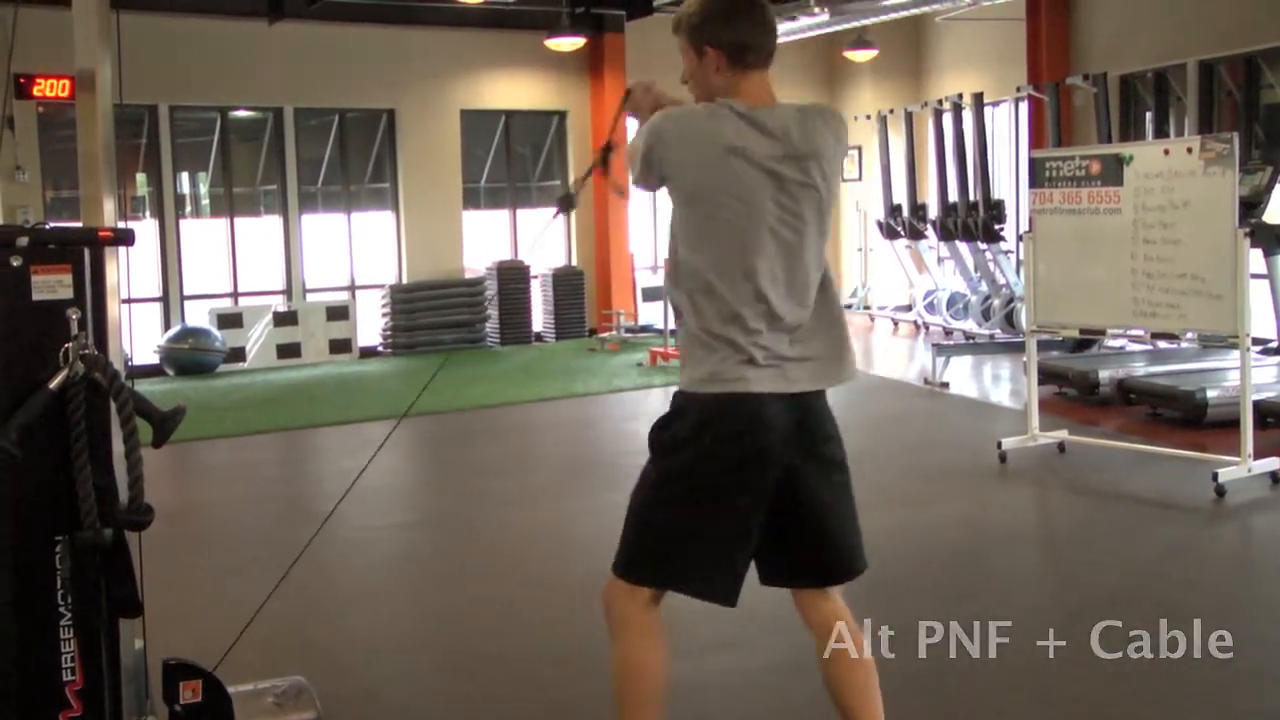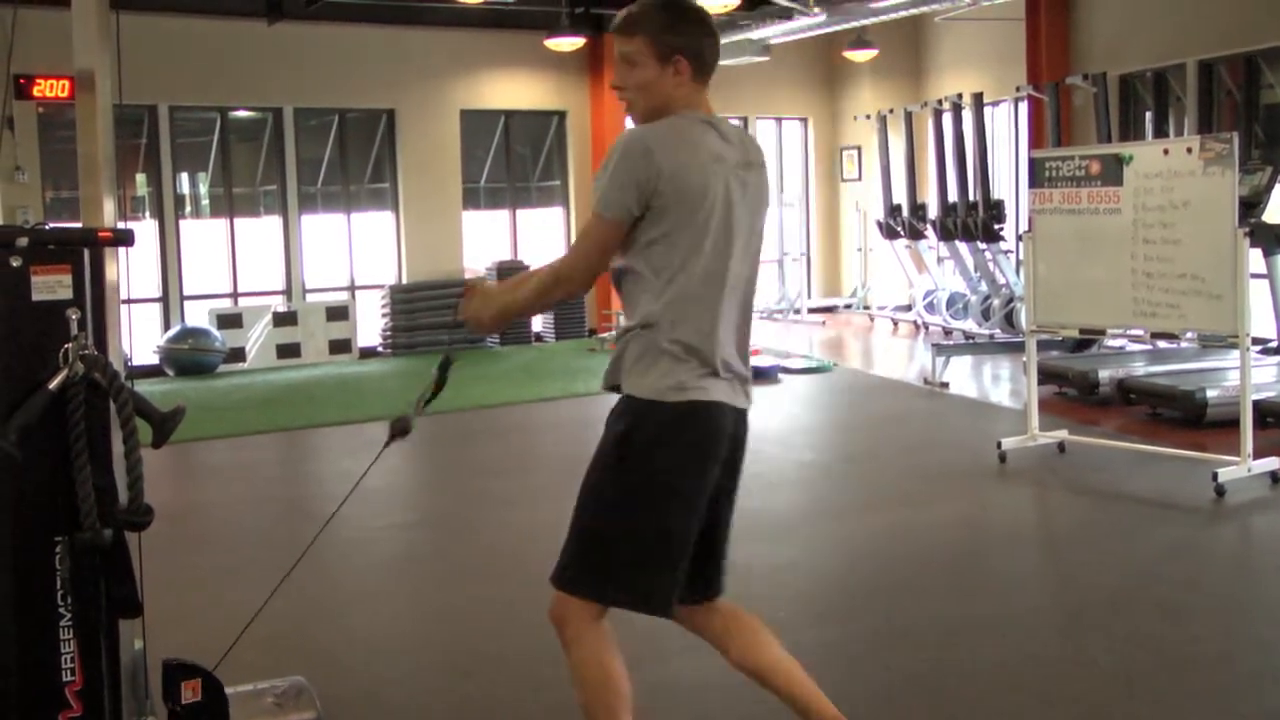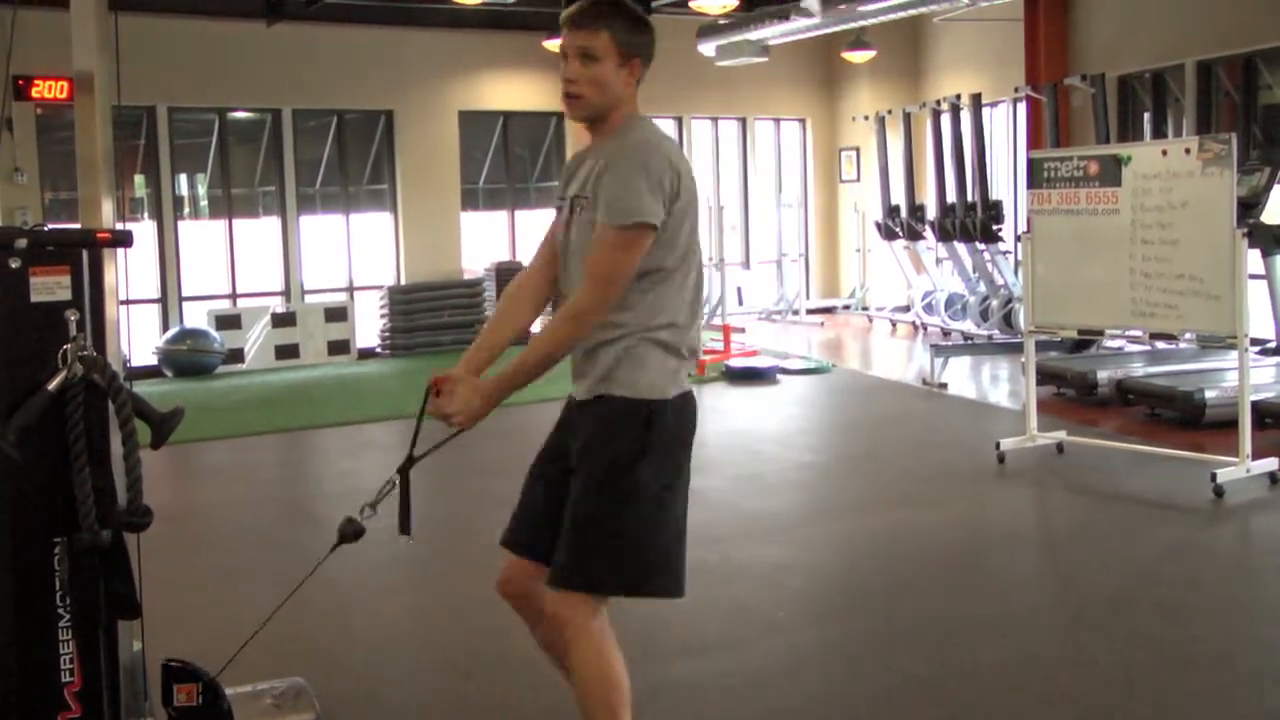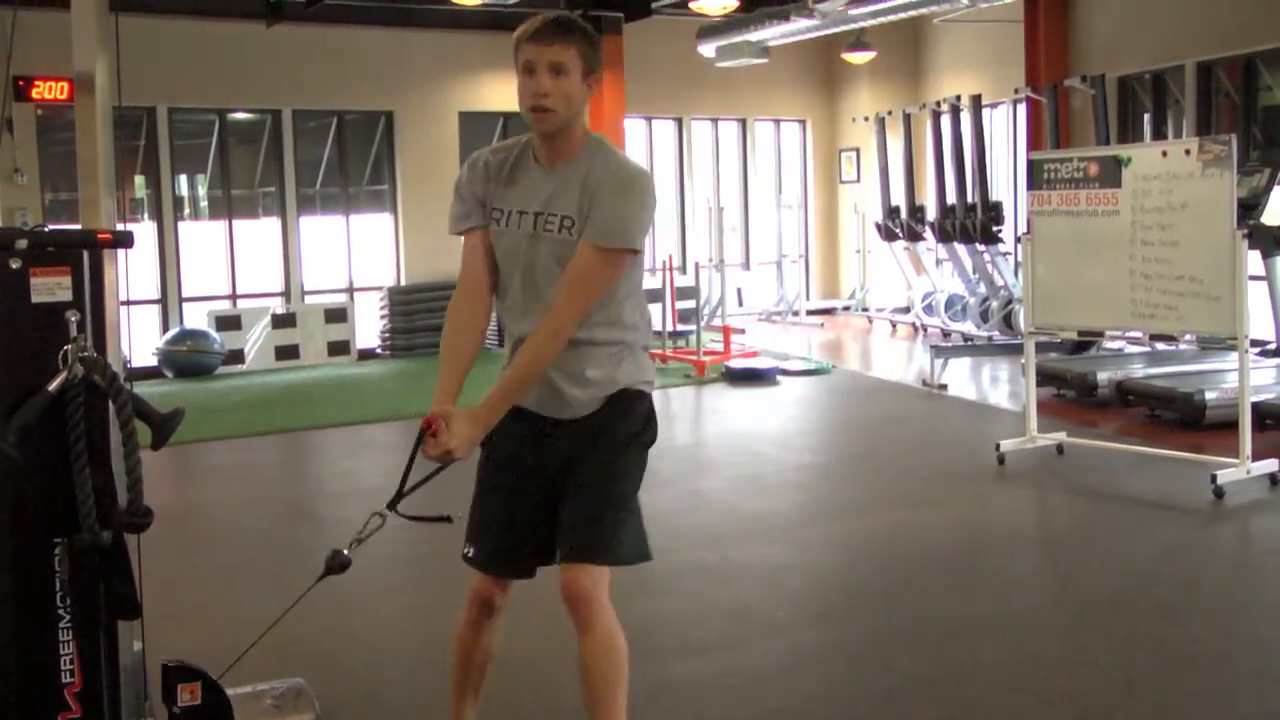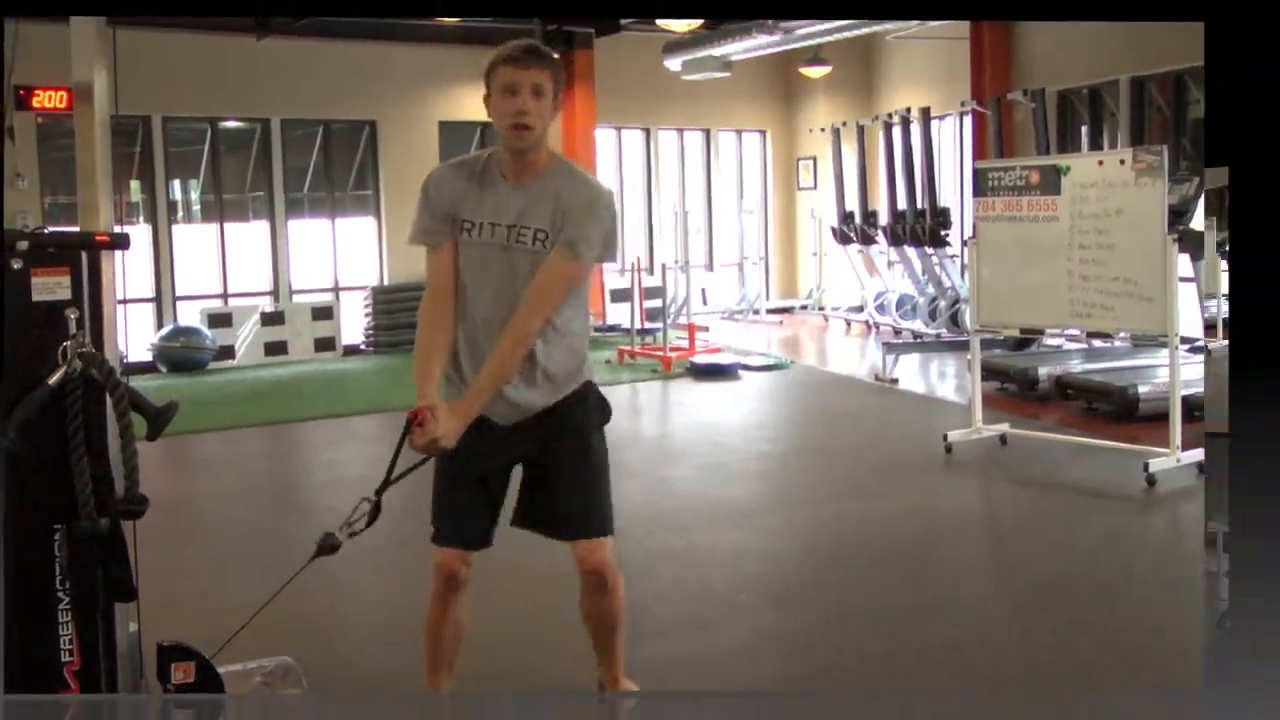
dt=0.2s
person 1, frame 1
left shoulder: (678, 133)
right shoulder: (825, 133)
left elbow: (642, 170)
left hip: (720, 404)
right hip: (804, 402)
left knee: (629, 597)
right knee: (822, 603)
person 1, frame 2
left shoulder: (646, 149)
right shoulder: (744, 158)
left elbow: (578, 270)
left wrist: (502, 303)
right wrist: (518, 289)
left hip: (666, 410)
right hip: (711, 408)
left knee: (576, 608)
right knee: (700, 608)
person 1, frame 3
left shoulder: (645, 159)
right shoulder: (586, 160)
left elbow: (593, 304)
right elbow: (541, 280)
left wrist: (493, 389)
right wrist: (468, 367)
left hip: (641, 405)
right hip: (592, 401)
left knee: (578, 601)
right knee: (519, 579)
person 1, frame 4
left shoulder: (621, 183)
right shoulder: (487, 172)
left elbow: (566, 318)
right elbow: (475, 293)
left wrist: (481, 417)
right wrist: (446, 399)
left hip: (606, 408)
right hip: (522, 409)
left knee: (582, 587)
right knee: (486, 593)
person 1, frame 5
left shoulder: (586, 201)
right shoulder: (447, 187)
left elbow: (532, 314)
right elbow: (439, 300)
left wrist: (466, 406)
right wrist: (427, 397)
left hip: (560, 398)
right hip: (465, 406)
left knee: (597, 561)
right knee: (452, 567)
left ankle: (614, 680)
right ankle: (435, 701)
